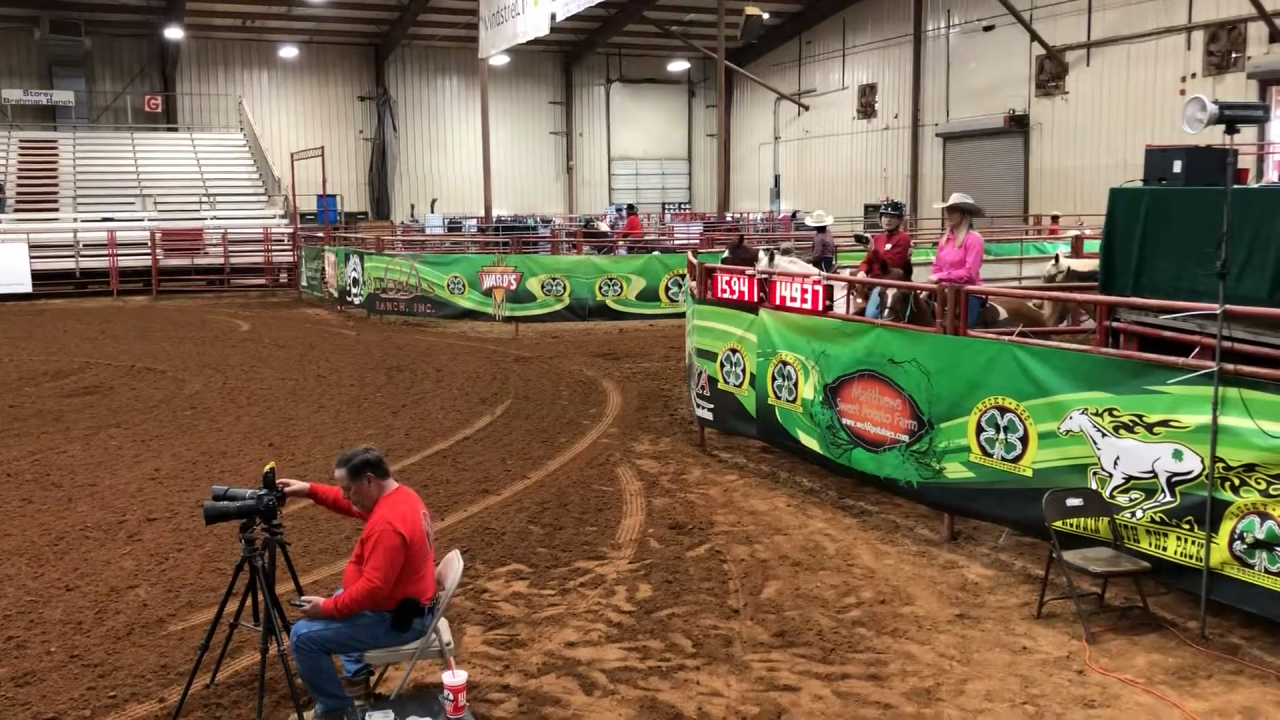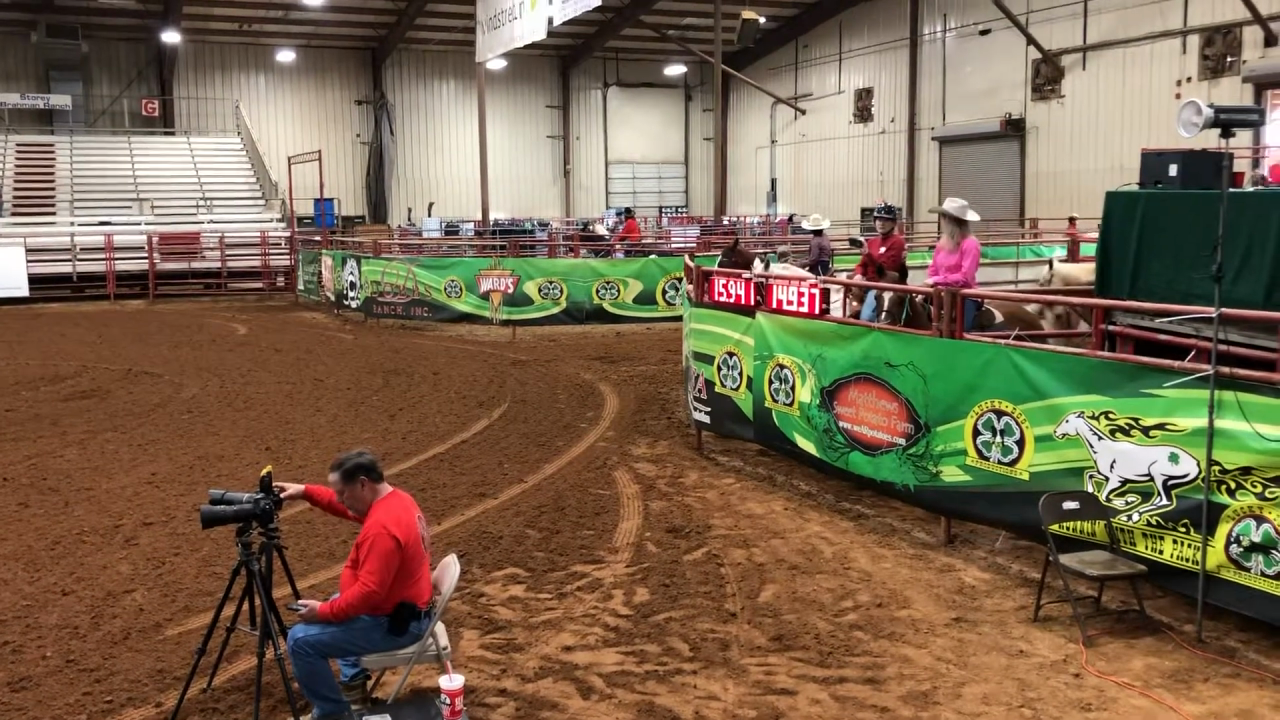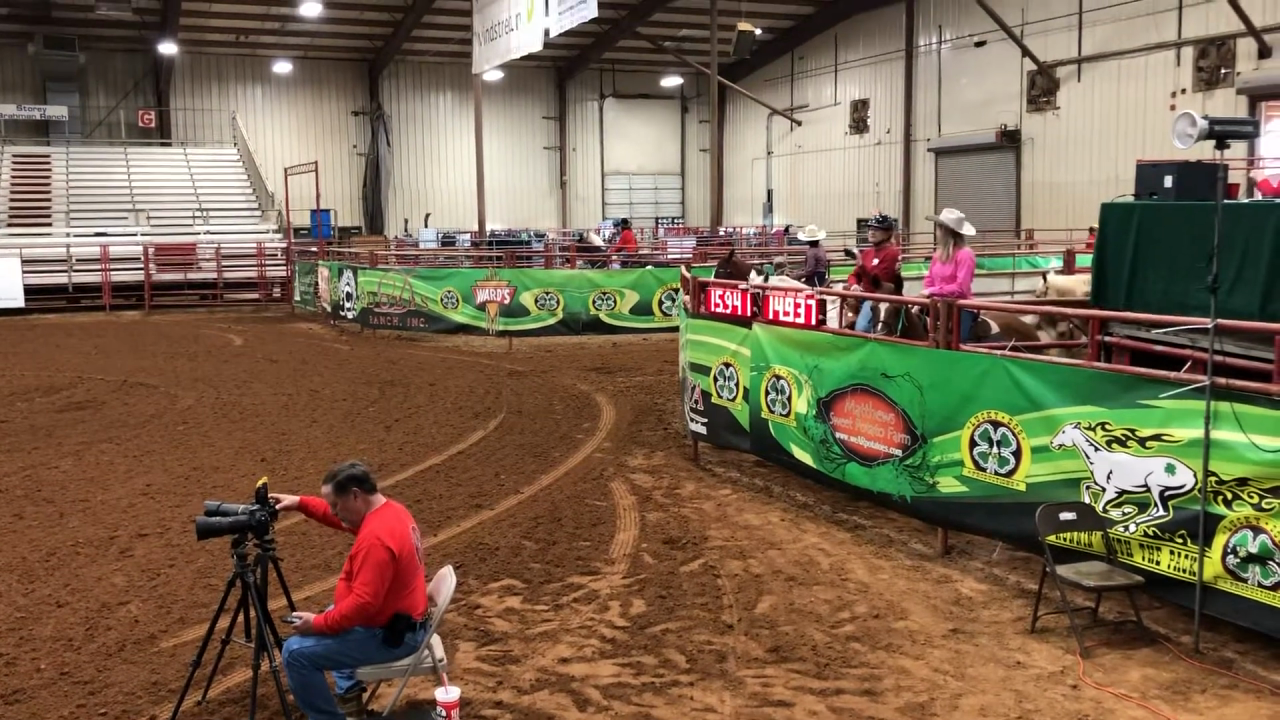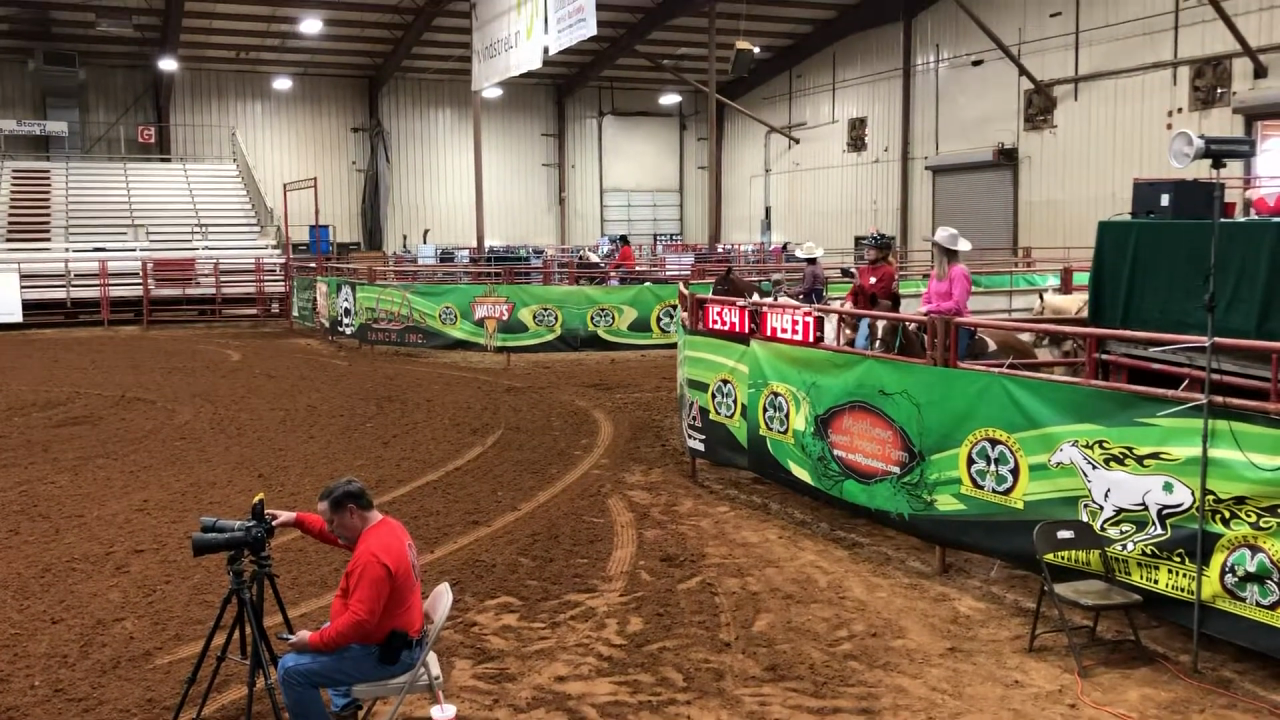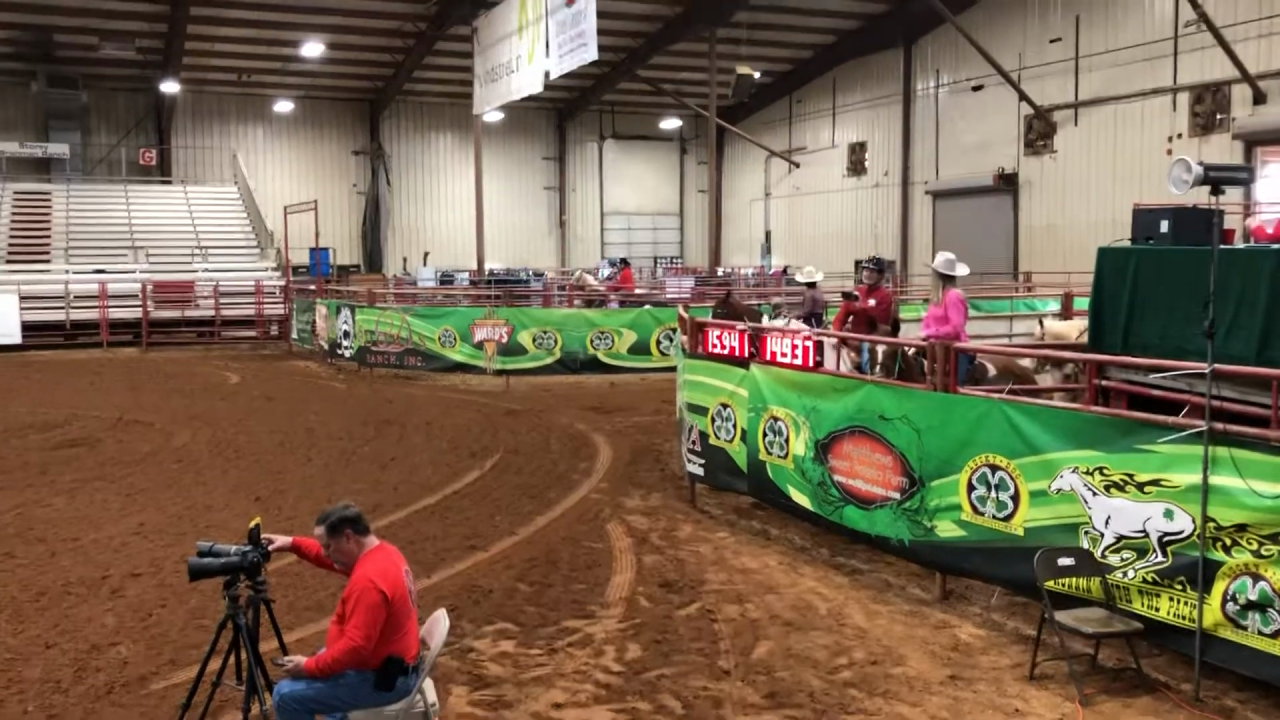
dt=0.4s
person 1, frame 1
left shoulder: (387, 523)
right shoulder: (402, 495)
left elbow: (373, 588)
right elbow: (350, 503)
left wrist: (327, 607)
right wrist: (310, 490)
left hip: (397, 619)
right hip: (407, 604)
left knee: (303, 636)
right knee: (341, 598)
right ankle: (357, 676)
person 1, frame 2
left shoulder: (382, 526)
right shoulder: (396, 498)
left elbow: (369, 592)
right elbow: (344, 505)
left wrist: (323, 611)
right wrist: (305, 491)
left hip: (395, 623)
right hip: (405, 609)
left knee: (300, 640)
right knee: (339, 604)
right ankle: (354, 680)
person 1, frame 3
left shoulder: (376, 538)
right shoulder: (391, 509)
left elbow: (363, 604)
right elbow: (338, 515)
left wrist: (317, 623)
right wrist: (300, 503)
left hip: (390, 635)
right hip: (401, 620)
left knee: (295, 652)
right knee: (333, 614)
right ankle: (349, 692)
person 1, frame 4
left shoulder: (373, 555)
right shoulder: (388, 526)
left elbow: (359, 621)
right elbow: (335, 530)
left wrist: (313, 641)
right wrist: (297, 519)
left hip: (386, 653)
right hip: (396, 637)
left knee: (291, 669)
right knee: (330, 631)
person 1, frame 5
left shoulder: (369, 580)
right shoulder: (385, 551)
left elbow: (356, 647)
right elbow: (332, 556)
left wrist: (308, 666)
right wrist: (293, 544)
left hip: (382, 680)
right hip: (393, 665)
left knee: (287, 695)
right knee: (325, 657)
